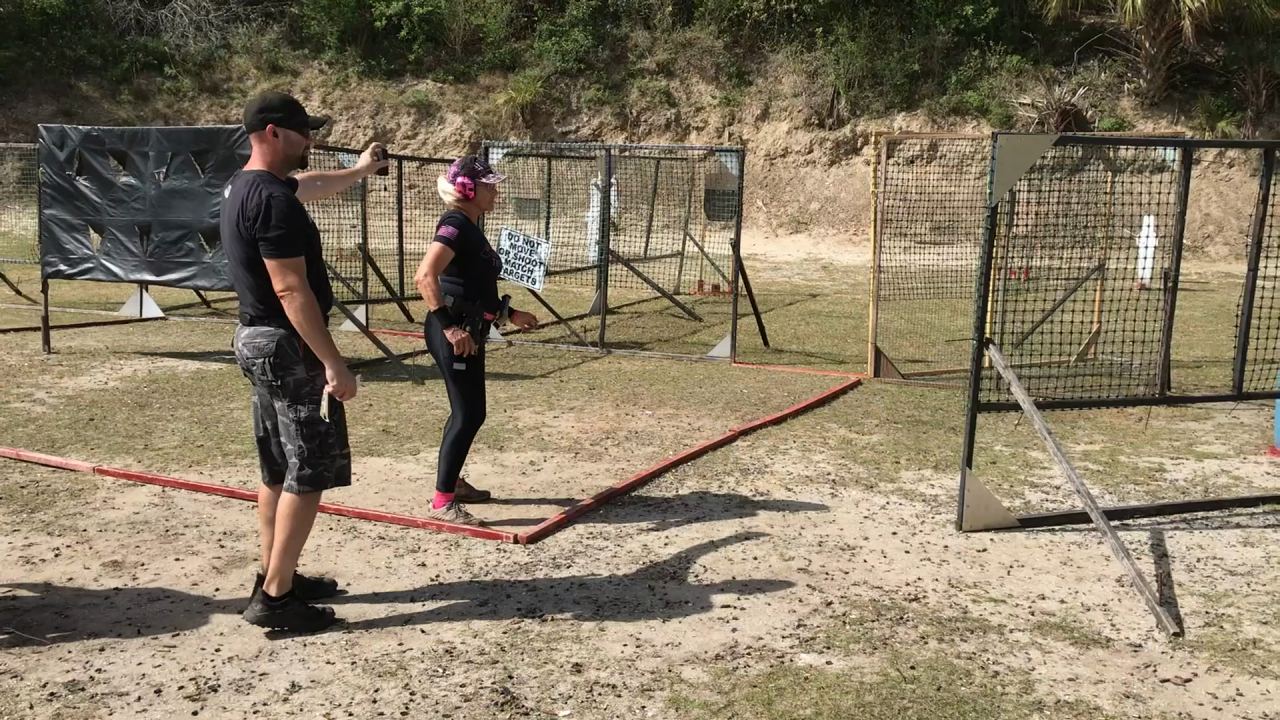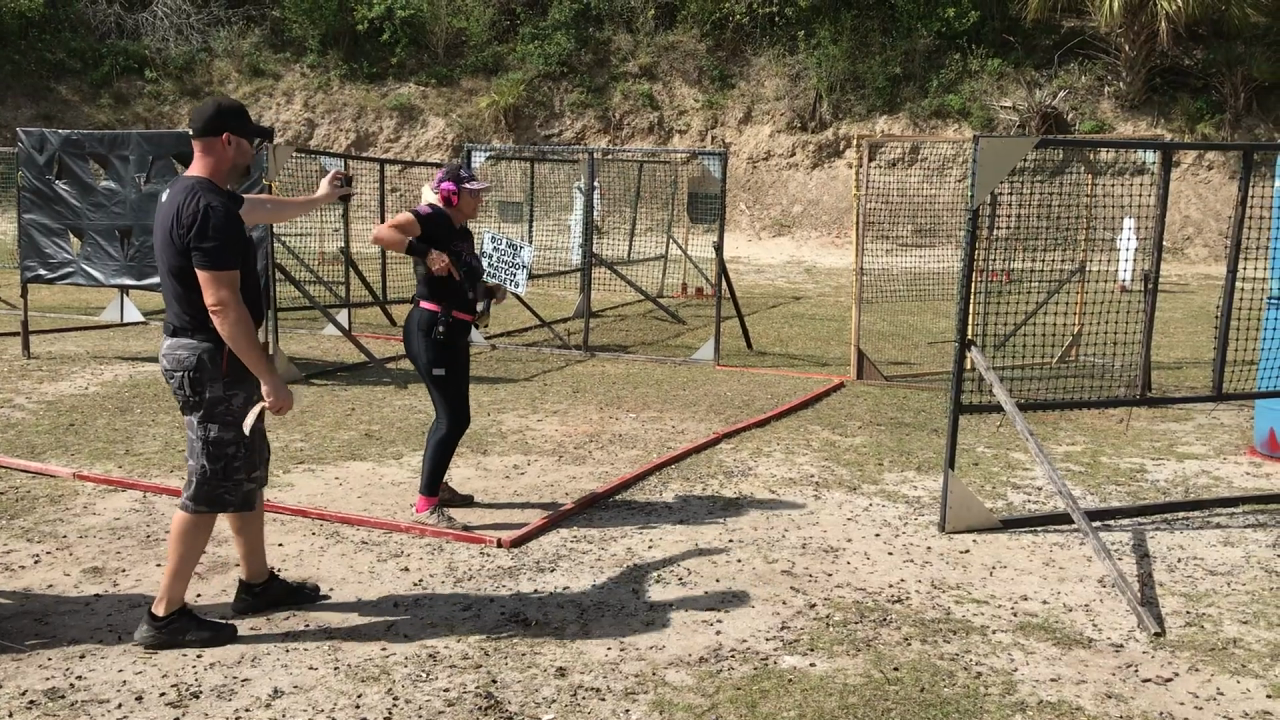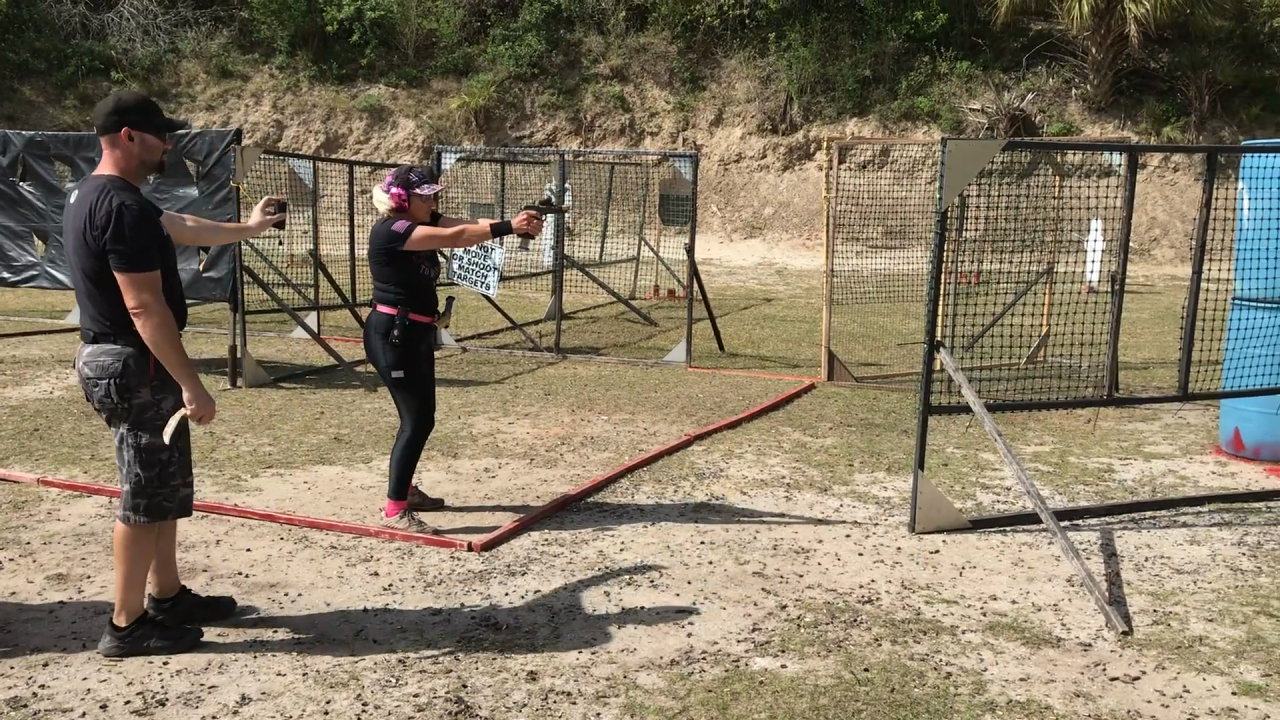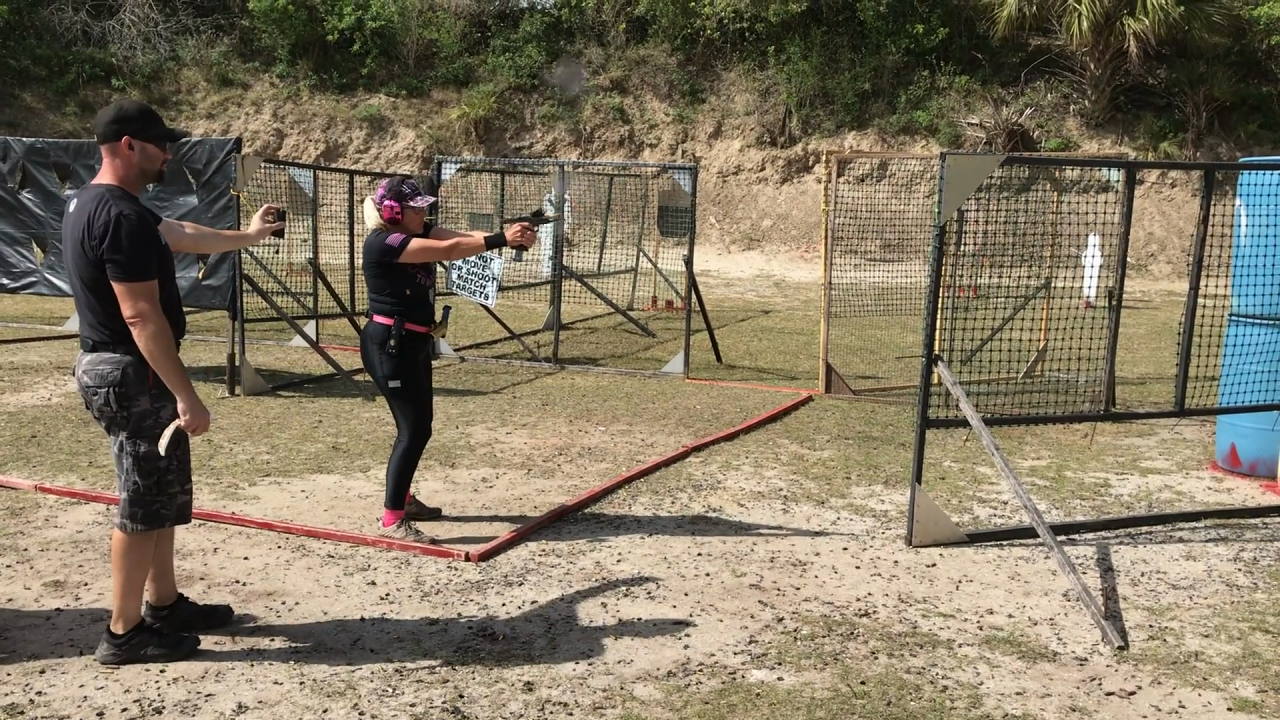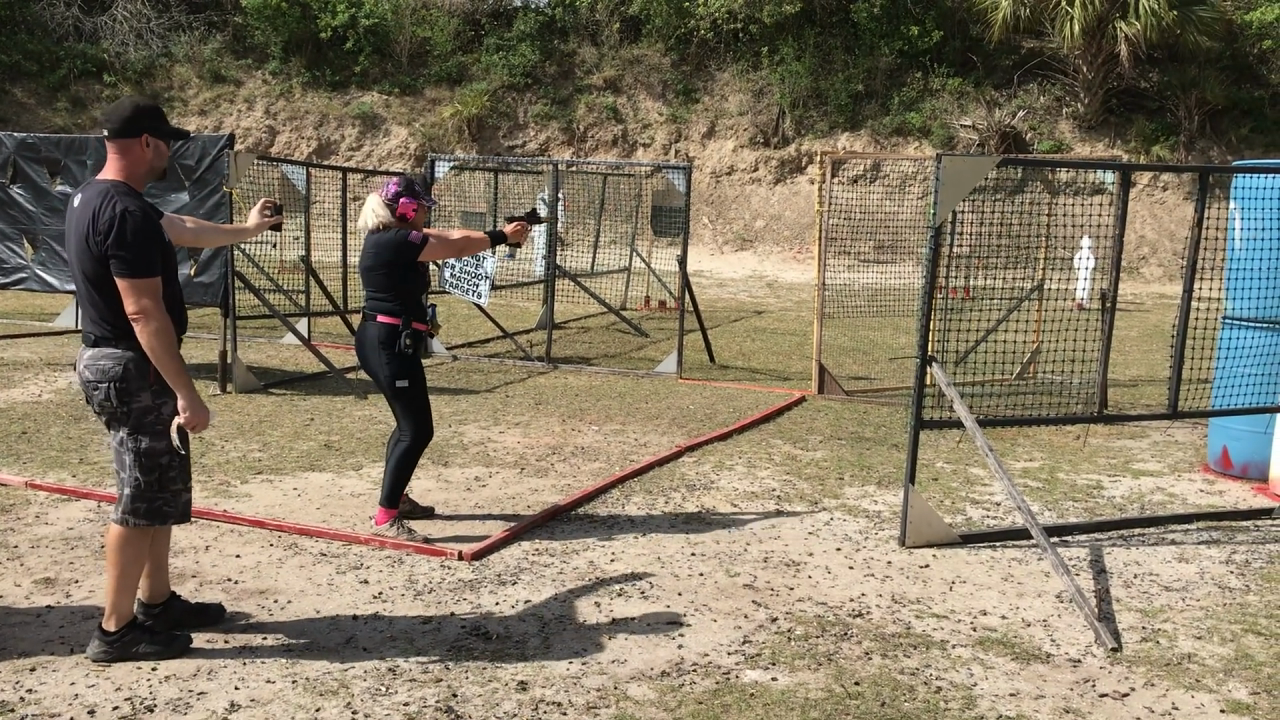
dt=1s
person 1, frame 1
left shoulder: (247, 185)
right shoulder: (273, 201)
left elbow: (308, 186)
right elbow: (292, 291)
left wrist: (360, 170)
right wrist: (334, 364)
left hip: (258, 340)
right hip: (286, 346)
left knee: (280, 470)
right knee: (309, 471)
left ankle: (276, 577)
right ankle: (274, 597)
person 1, frame 2
left shoulder: (185, 192)
right shoulder: (209, 209)
left elbow: (255, 209)
right elbow: (224, 305)
left wrist: (318, 199)
right wrist: (269, 377)
left hip: (194, 353)
right hip: (211, 361)
left knee: (244, 471)
right knee: (211, 487)
left ankle: (257, 582)
right ankle: (164, 615)
person 1, frame 3
left shoulder: (95, 193)
right shoulder: (123, 207)
left elbow: (179, 227)
right elbow: (146, 308)
left wrist: (246, 228)
right wrist: (191, 384)
left hip: (119, 359)
right hip: (134, 366)
left knee: (163, 486)
right knee: (147, 494)
left ankle: (167, 597)
right ankle: (127, 624)
person 1, frame 4
left shoulder: (93, 201)
right shoulder: (121, 216)
left elbow: (180, 234)
right elbow: (142, 317)
left wrist: (246, 235)
right wrist: (186, 395)
left hip: (116, 368)
right hip: (132, 375)
left knee: (161, 495)
right knee: (144, 503)
left ankle: (164, 604)
right ankle: (125, 633)
person 1, frame 5
left shoulder: (94, 196)
right shoulder: (126, 212)
left elbow: (180, 228)
right elbow: (145, 313)
left wrist: (246, 229)
right wrist: (187, 393)
left hip: (116, 362)
right hip: (134, 370)
left knee: (156, 492)
right knee: (143, 500)
left ankle: (156, 603)
right ankle: (116, 631)
person 2, frame 1
left shoulder: (471, 227)
right shoulder: (455, 225)
right elbow: (425, 276)
left wrist: (508, 314)
right wrist: (448, 326)
left hip: (470, 330)
right hip: (455, 333)
left knee: (467, 411)
right knee: (469, 414)
left ankle: (453, 482)
right ankle: (442, 501)
person 2, frame 2
left shoulder: (462, 232)
right shoulder: (432, 218)
right elbow: (379, 233)
left wrist: (487, 291)
right wrist: (424, 252)
left hip: (455, 332)
right hip: (433, 330)
left knee: (452, 414)
right knee: (454, 418)
left ankle: (435, 486)
right ankle: (425, 505)
person 2, frame 3
left shoulder: (423, 223)
right shoulder: (389, 230)
left elbow: (469, 224)
right elbow: (454, 237)
left wrist: (515, 224)
right wrist: (508, 227)
left hip: (416, 333)
right hip: (392, 334)
left knee: (420, 416)
right knee: (418, 420)
left ankle: (405, 490)
right ankle: (394, 510)
person 2, frame 4
left shoulder: (416, 234)
right shoulder: (382, 243)
left elbow: (462, 236)
right elbow: (448, 250)
left wrist: (509, 237)
right wrist: (502, 240)
left hip: (414, 343)
right hip: (389, 345)
left knee: (419, 425)
right knee: (414, 430)
left ankle: (403, 500)
right ankle: (391, 520)
person 2, frame 5
left shoulder: (389, 234)
right shoulder: (396, 241)
left elbow: (451, 236)
right elbow: (457, 248)
left wrist: (501, 234)
right wrist: (502, 237)
left hip: (386, 340)
right hip: (390, 344)
left knee: (409, 423)
right knee: (417, 431)
left ankle: (396, 499)
right ankle: (385, 518)
